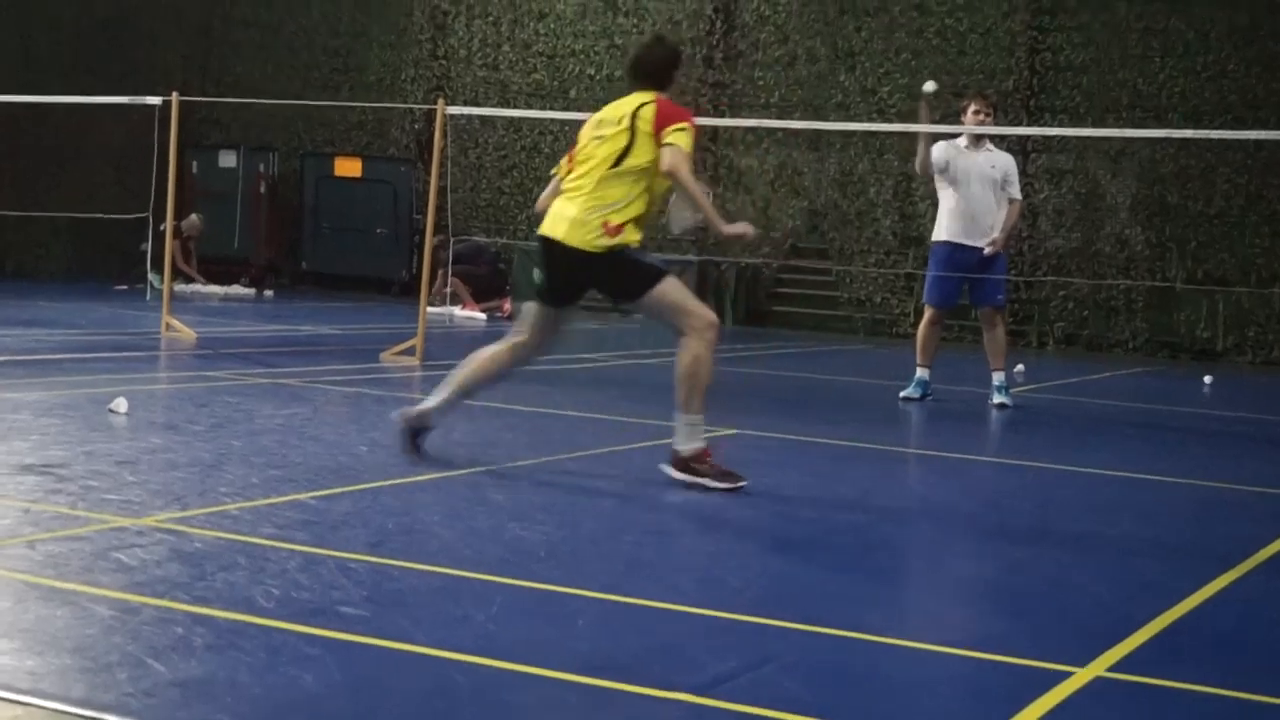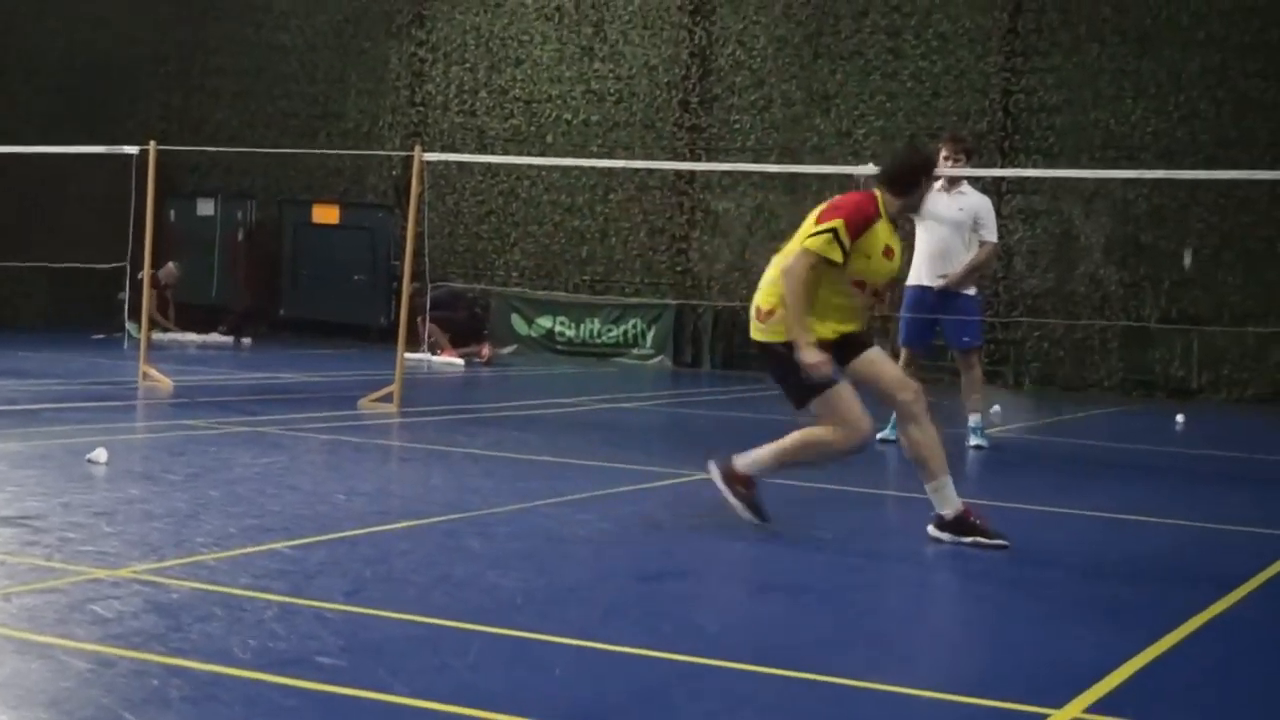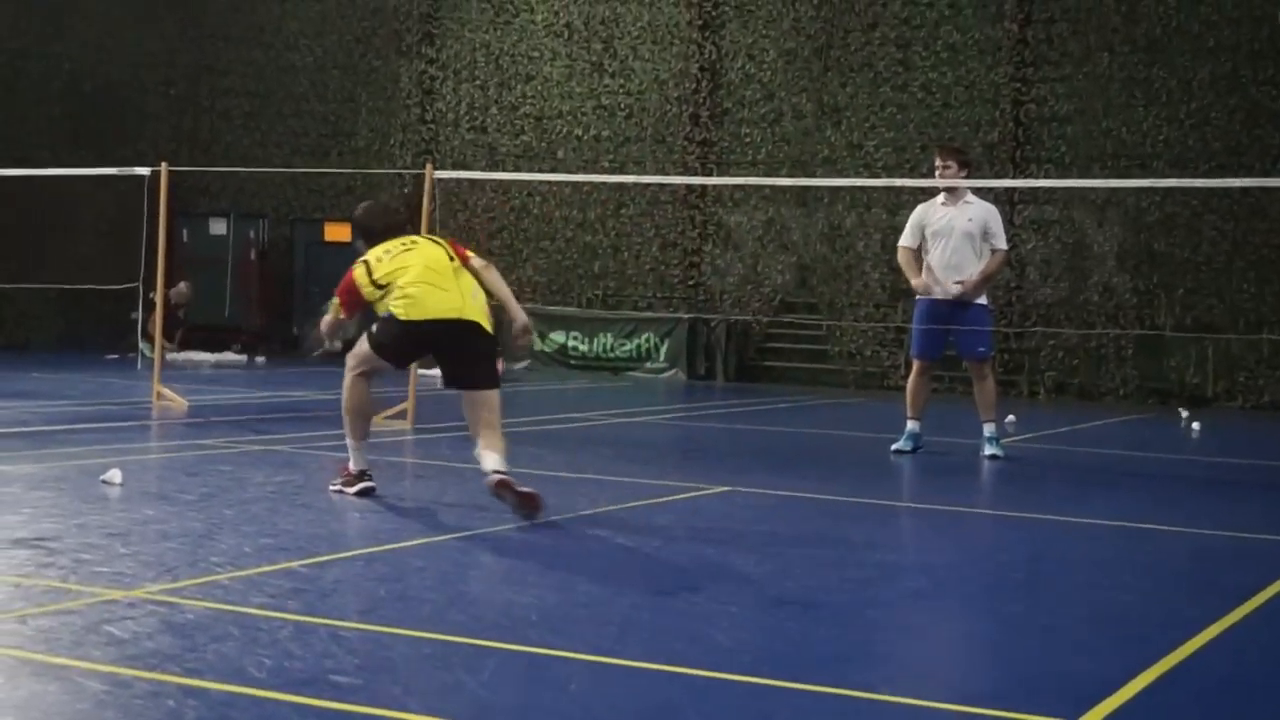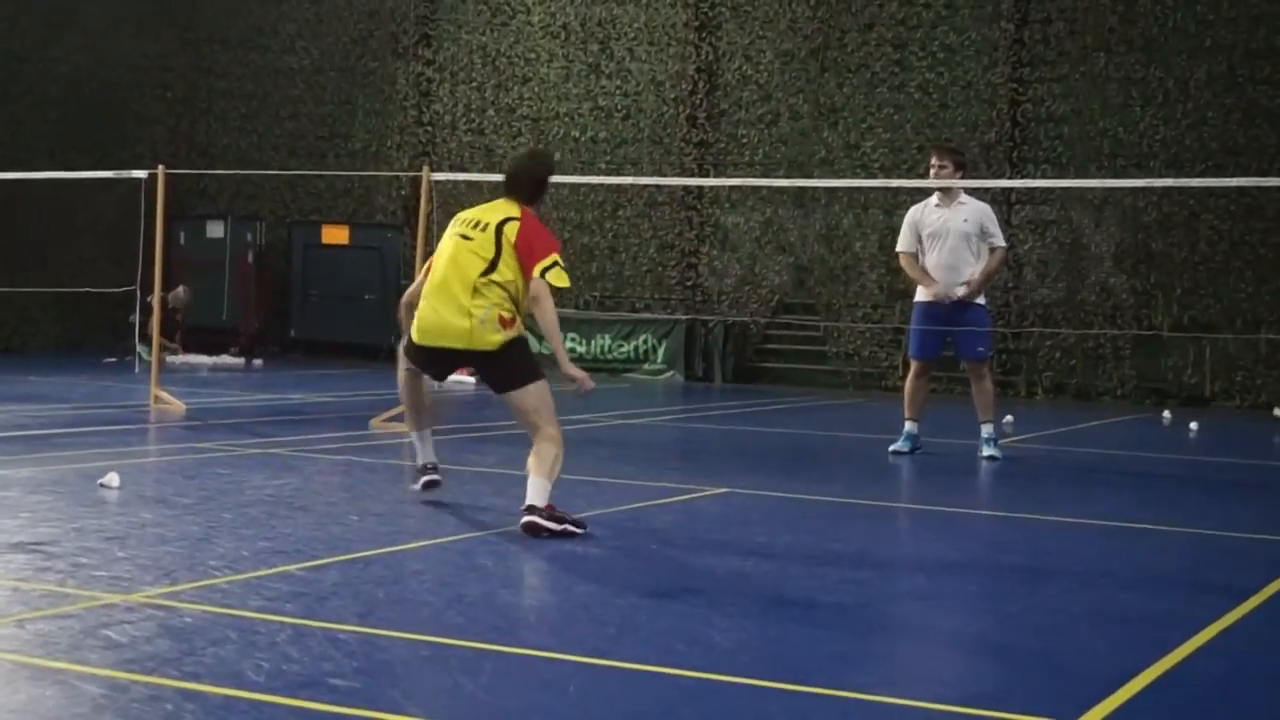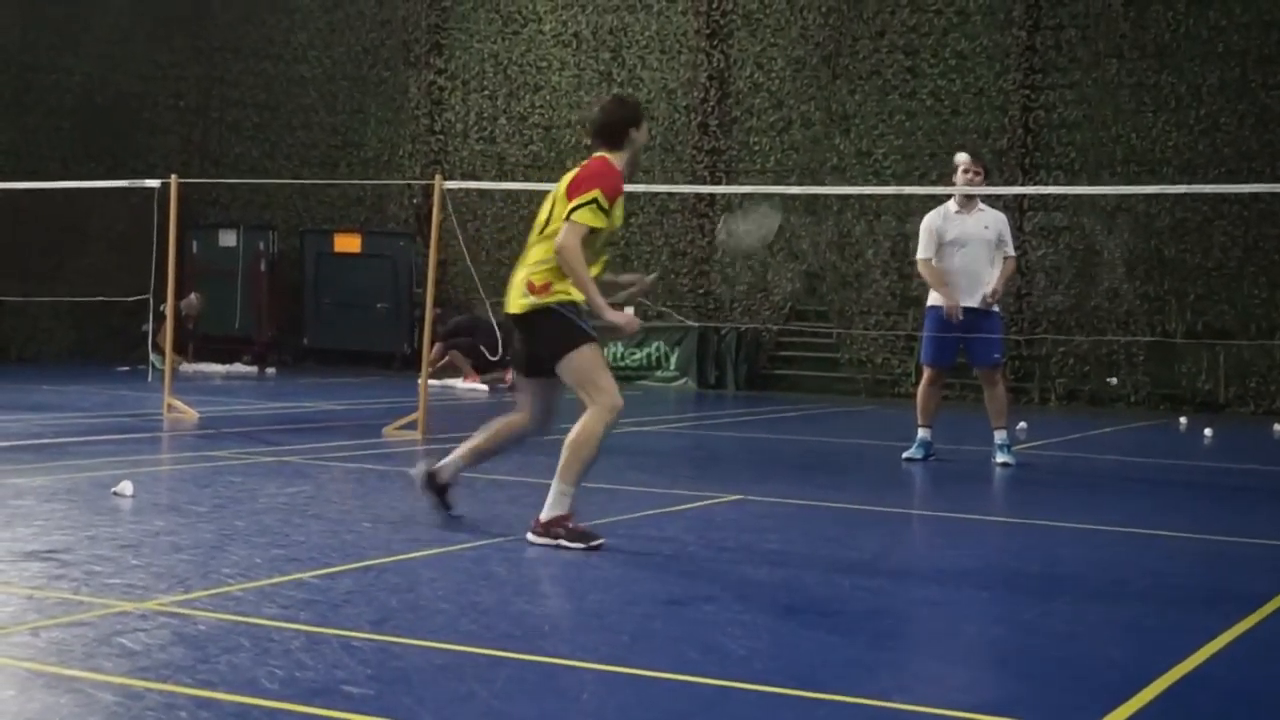
dt=1s
person 1, frame 1
left shoulder: (599, 120)
right shoulder: (674, 113)
left elbow: (544, 201)
right elbow: (676, 166)
right wrist: (720, 225)
left hip: (558, 238)
right hip: (605, 243)
left knee: (528, 344)
right knee: (701, 327)
left ankle: (425, 410)
right ankle: (690, 452)
person 1, frame 2
left shoulder: (889, 242)
right shoulder: (857, 210)
right elbow: (797, 265)
right wrist: (802, 344)
left hip: (829, 330)
right hip: (787, 330)
left knee: (910, 401)
right knee: (851, 432)
left ankle: (952, 514)
right ankle: (740, 469)
person 1, frame 3
left shoulder: (361, 266)
right shoulder: (439, 244)
left elbow: (329, 328)
right elbow: (484, 267)
left wrist: (326, 328)
right wrist: (516, 311)
left hip: (412, 314)
right hip: (469, 322)
left knee: (356, 368)
right knee: (487, 431)
left ankle: (357, 471)
right ankle: (497, 474)
person 1, frame 4
left shoulder: (462, 219)
right shoulder: (534, 232)
left elbow: (413, 293)
right elbow: (539, 294)
left wrist: (406, 331)
right wrist: (563, 361)
left hip: (434, 331)
right hip: (491, 337)
left knee: (409, 361)
right knee: (546, 433)
left ankle: (426, 463)
right ankle: (537, 506)
person 1, frame 5
left shoulder: (593, 176)
right shoulder: (603, 177)
right elbow: (566, 244)
left wrist: (612, 280)
right wrist: (604, 310)
left hip: (547, 301)
right hip: (546, 299)
left knee: (531, 415)
right knee: (607, 403)
left ankle: (441, 473)
right ankle: (552, 518)
person 2, frame 1
left shoulder: (1005, 161)
right shoulder: (945, 150)
left elbow: (1014, 202)
right elbow: (923, 171)
left wrist: (1003, 234)
right wrist: (924, 130)
left hip: (989, 251)
right hip: (949, 245)
left knee: (992, 316)
right knee: (933, 313)
left ankle: (999, 384)
right ankle: (921, 379)
person 2, frame 2
left shoulder: (979, 202)
right shoulder: (922, 193)
left elbow: (989, 248)
left wrist: (961, 275)
left hip: (960, 293)
right hip: (919, 288)
left knee: (968, 358)
right knee: (908, 355)
left ankle: (975, 426)
right ankle: (897, 421)
person 2, frame 3
left shoulder: (986, 211)
right shoulder: (924, 211)
left elbow: (1000, 253)
right elbow: (906, 250)
left wrist: (976, 281)
right wrist: (914, 277)
left hip: (972, 303)
right hip: (931, 300)
left knee: (981, 368)
right knee: (920, 366)
left ankle: (990, 436)
right ankle: (912, 432)
person 2, frame 4
left shoulder: (980, 210)
right shoulder: (917, 213)
left elbow: (999, 250)
right elbow: (905, 256)
left wrist: (980, 279)
right wrist: (931, 286)
left hip: (970, 304)
right hip: (929, 303)
left knee: (978, 368)
right knee: (919, 367)
left ankle: (988, 436)
right ankle: (910, 433)
person 2, frame 5
left shoulder: (997, 219)
right shoulder: (935, 218)
left elbow: (1009, 258)
right elbow: (924, 263)
left wrist: (999, 285)
right wrist: (946, 295)
left hip: (984, 310)
right hip: (944, 309)
left knee: (991, 375)
right knee: (932, 374)
left ankle: (1001, 443)
right ankle: (923, 440)
